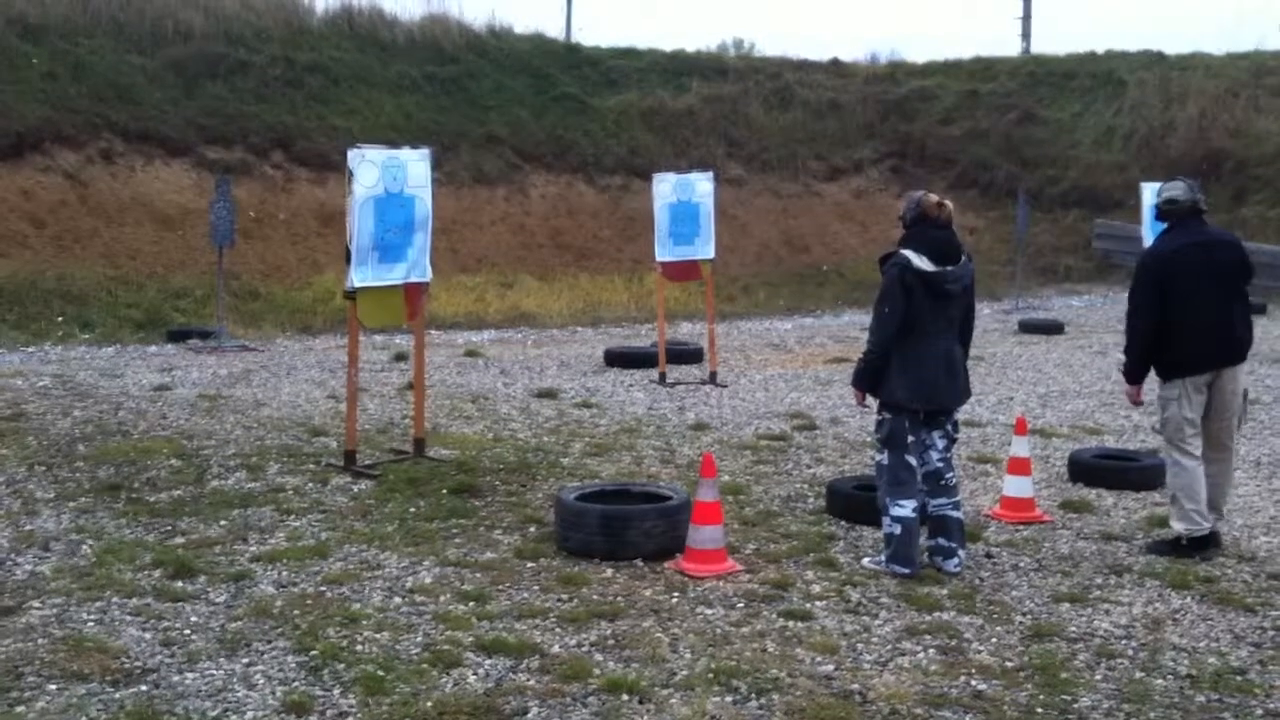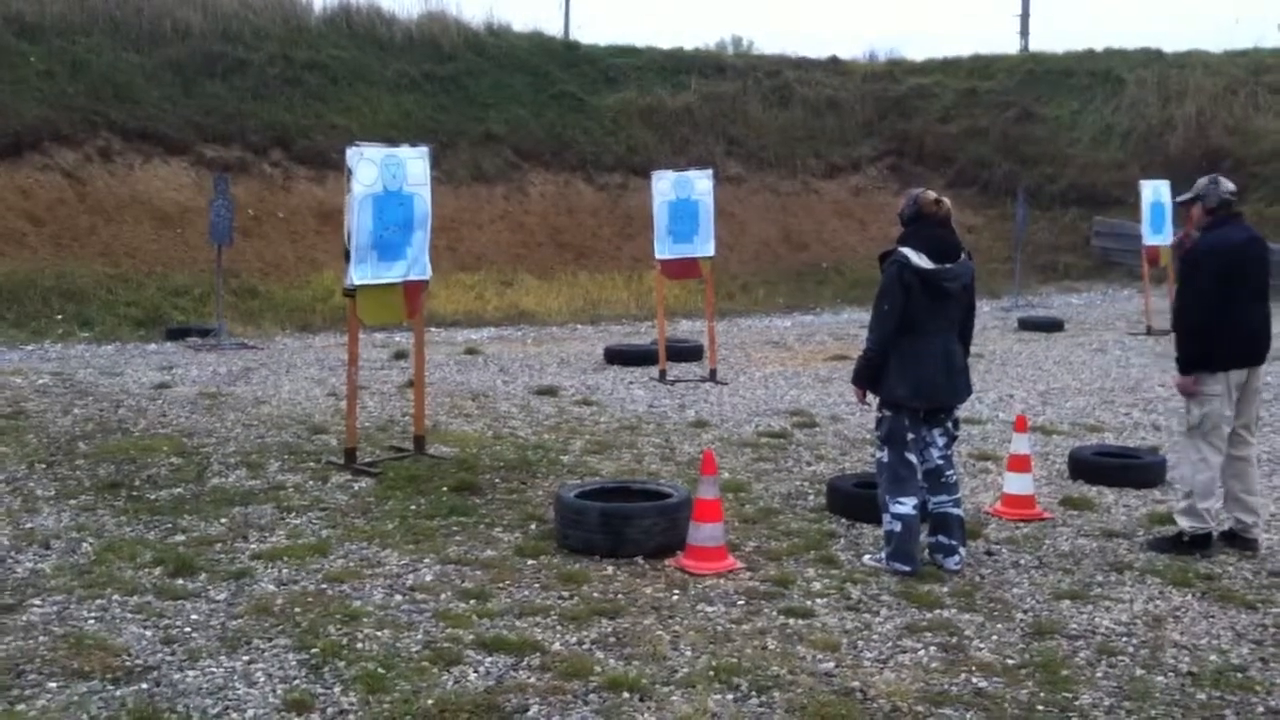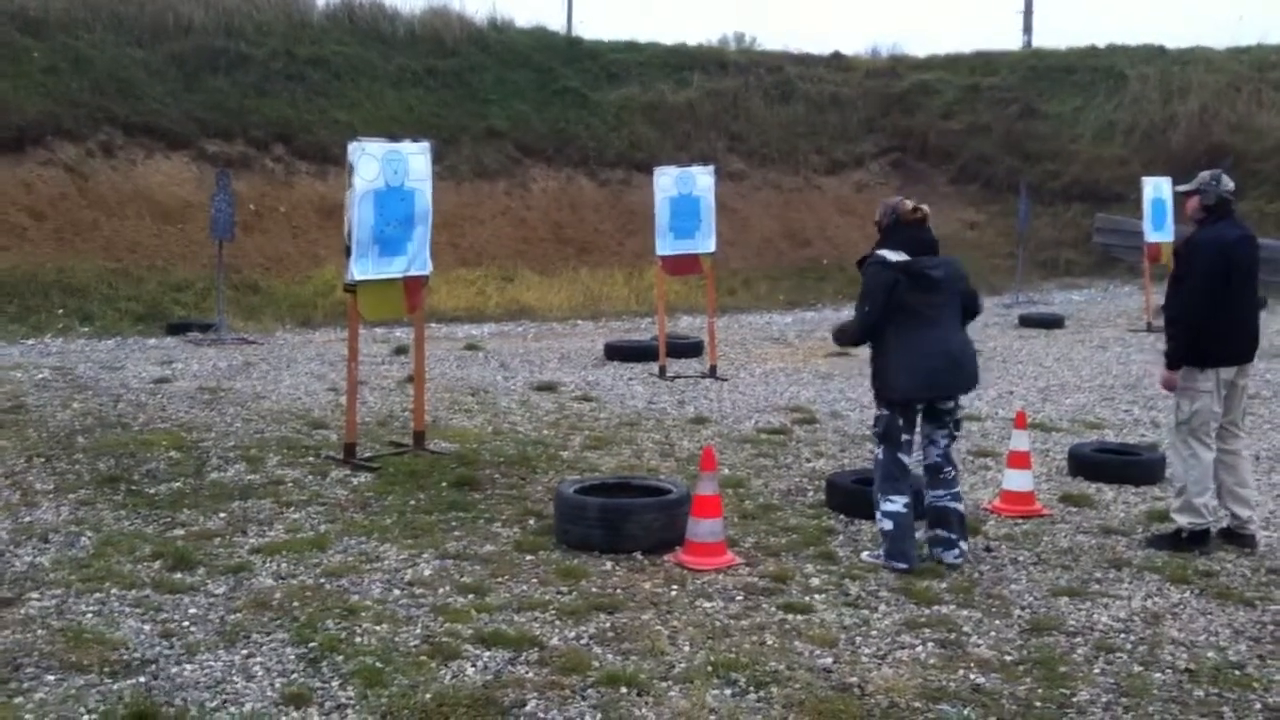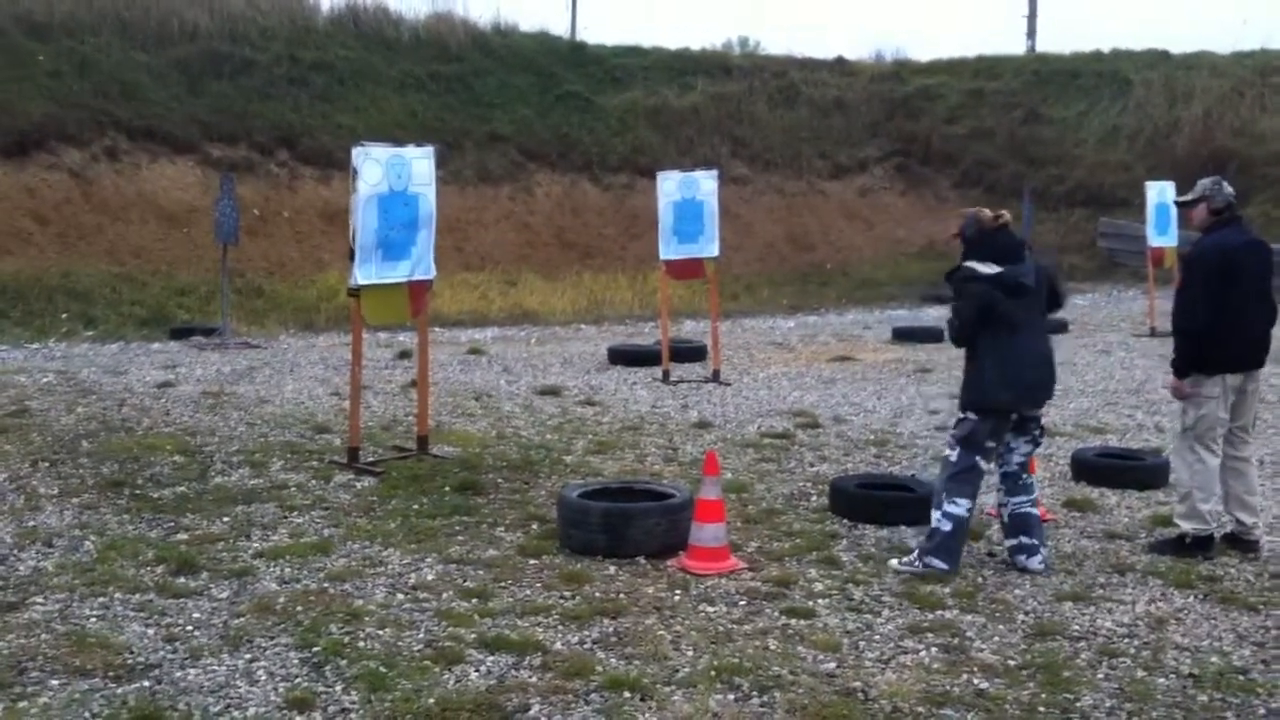
dt=1s
person 1, frame 1
left shoulder: (1156, 258)
right shoulder: (1230, 244)
left elbow: (1141, 322)
right elbow: (1244, 284)
left wrist: (1134, 375)
left hip: (1183, 364)
right hip: (1229, 359)
left knee: (1183, 448)
right knee: (1221, 445)
left ankle: (1193, 534)
right ankle: (1210, 523)
person 1, frame 2
left shoulder: (1208, 246)
right shoulder: (1253, 242)
left elbow: (1196, 311)
left wrist: (1186, 366)
right wrist: (1189, 256)
left hip: (1217, 361)
right hip: (1250, 356)
left knee: (1204, 444)
right knee: (1241, 442)
left ankle: (1196, 531)
right ankle: (1246, 529)
person 1, frame 3
left shoulder: (1204, 243)
right shoulder: (1242, 238)
left elbow: (1193, 307)
left wrist: (1174, 360)
right wrist: (1172, 308)
left hip: (1205, 358)
right hip: (1237, 353)
left knee: (1193, 440)
right knee: (1230, 437)
left ankle: (1193, 528)
right ankle: (1242, 525)
person 1, frame 4
left shoulder: (1208, 250)
left elbow: (1193, 317)
left wrist: (1181, 369)
left hip: (1212, 366)
right hip: (1248, 362)
left knee: (1198, 447)
right knee: (1239, 445)
left ankle: (1196, 534)
right ankle: (1247, 531)
person 2, frame 1
left shoulder: (902, 266)
right shoulder: (962, 266)
left elbow: (883, 331)
right elbow: (965, 329)
left wrist: (864, 378)
left hip: (903, 383)
right hip: (947, 380)
left knee: (898, 468)
right knee: (939, 465)
left ankle: (900, 557)
right ankle: (949, 552)
person 2, frame 2
left shoulder: (902, 263)
right shoulder: (961, 263)
left elbow: (883, 328)
right elbow: (966, 326)
left wrist: (863, 375)
left hip: (903, 380)
right hip: (947, 378)
left knee: (898, 464)
right knee: (940, 461)
left ankle: (901, 554)
right ankle: (949, 549)
person 2, frame 3
left shoulder: (883, 266)
right shoulder: (943, 263)
left elbow: (866, 325)
right elbow: (970, 305)
left wrist: (841, 333)
left hip: (902, 376)
right hip: (947, 371)
left knee: (892, 462)
right knee: (940, 458)
left ankle: (898, 552)
right ankle: (949, 543)
person 2, frame 4
left shoulder: (975, 280)
right shoulder: (1027, 268)
left elbow: (961, 335)
right elbow: (1054, 299)
left wrist: (956, 314)
left hip: (994, 387)
right hip: (1033, 382)
left knee: (961, 469)
right knee: (1016, 468)
left ankle: (937, 555)
right ankle: (1029, 552)
